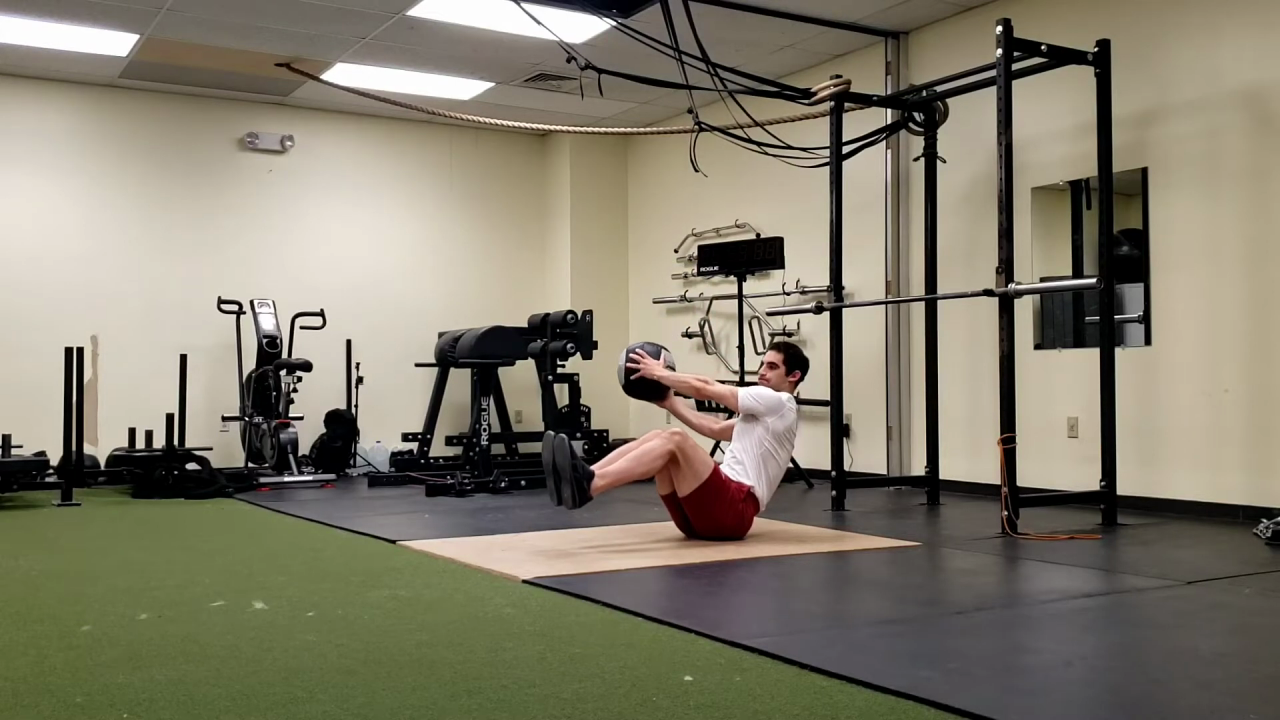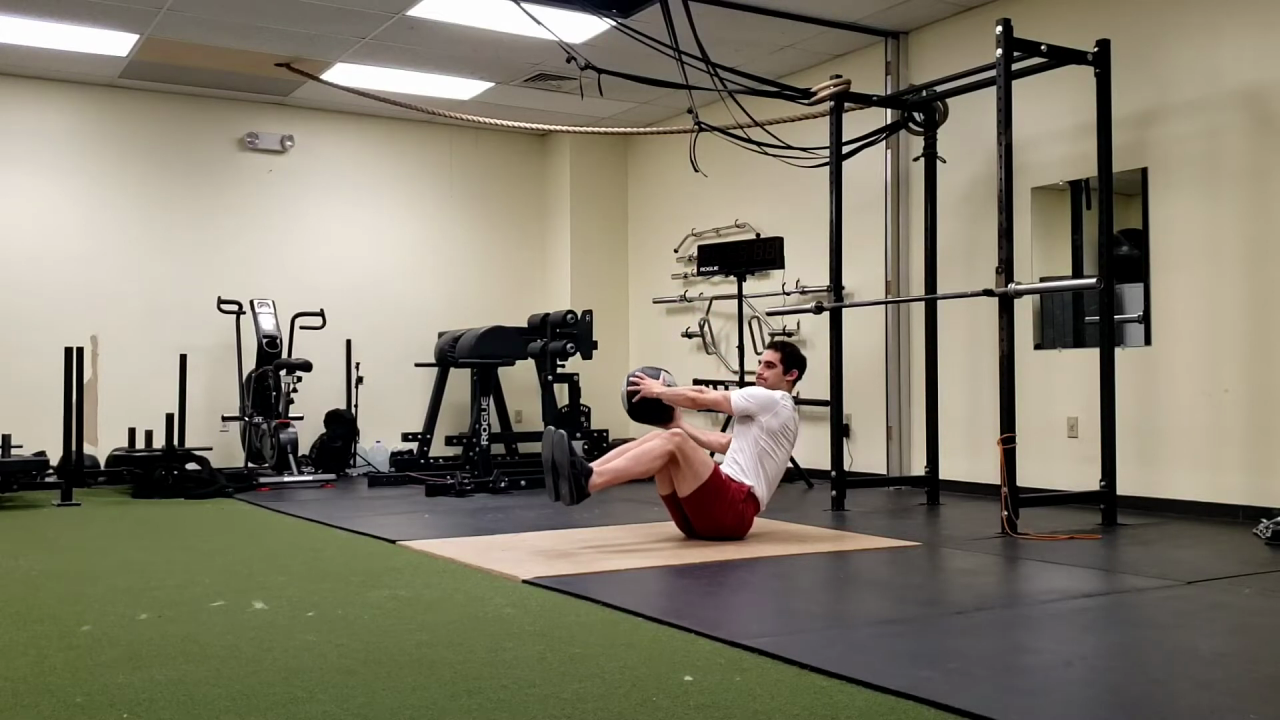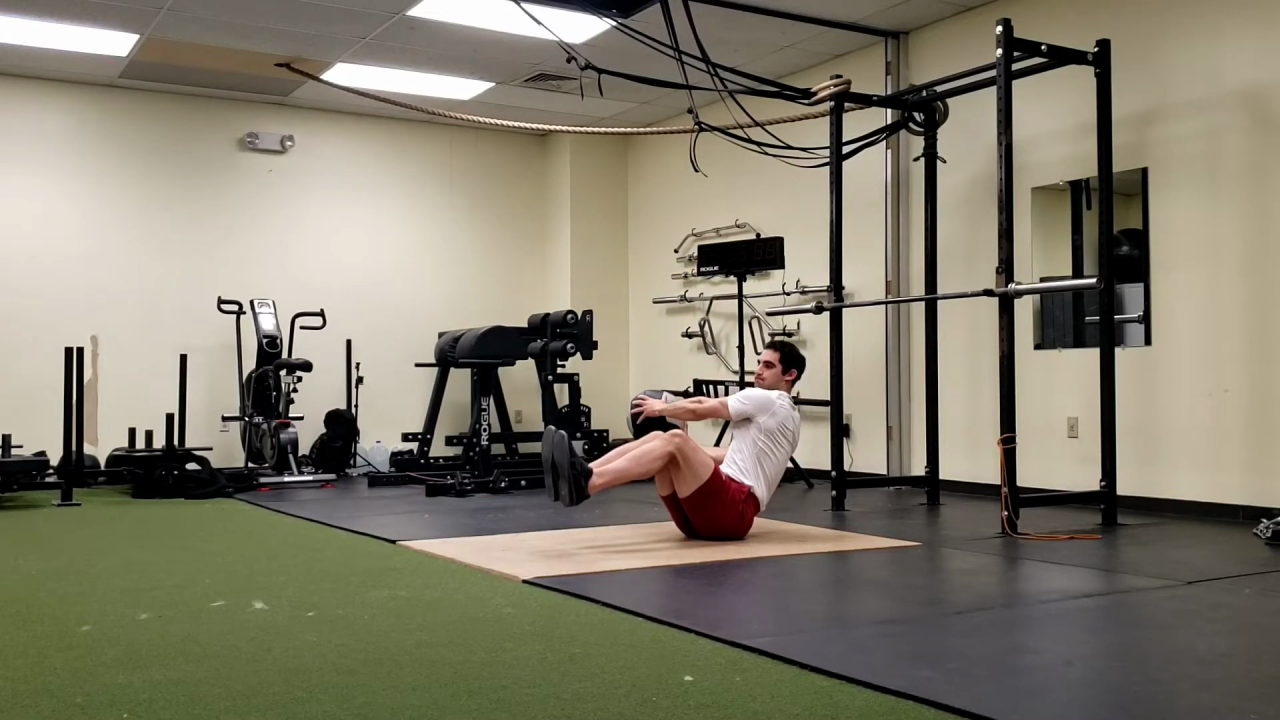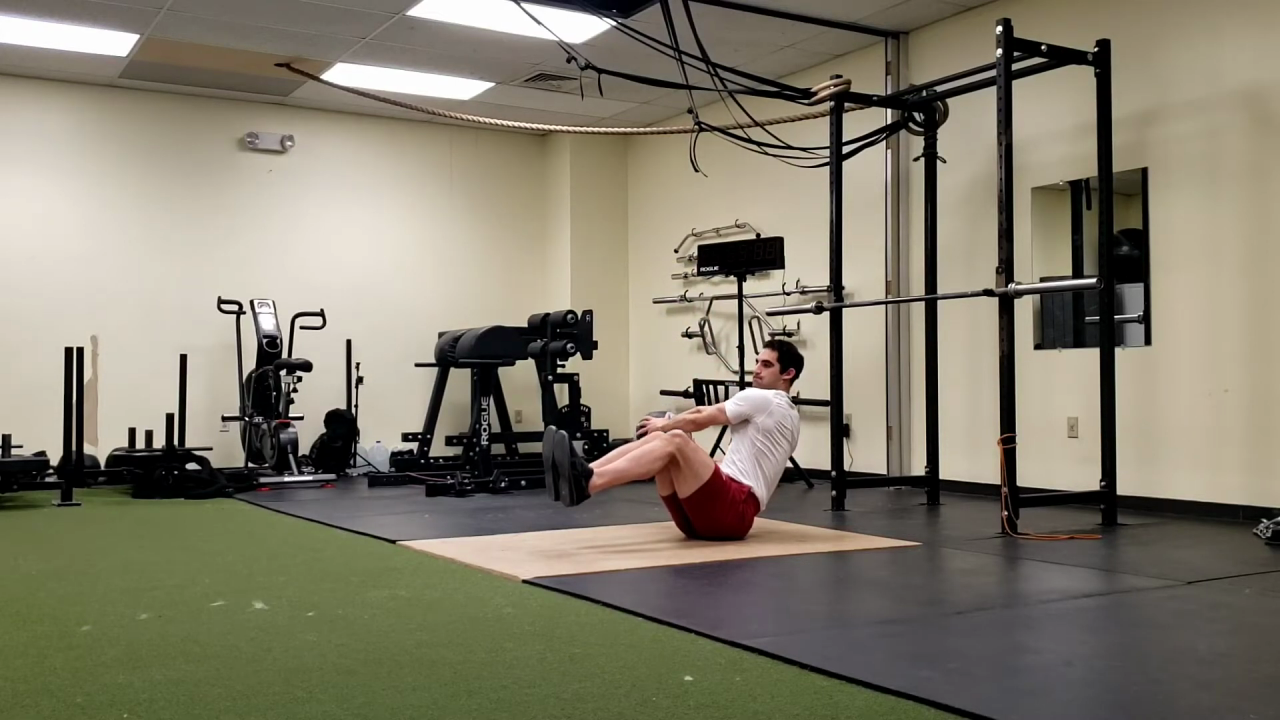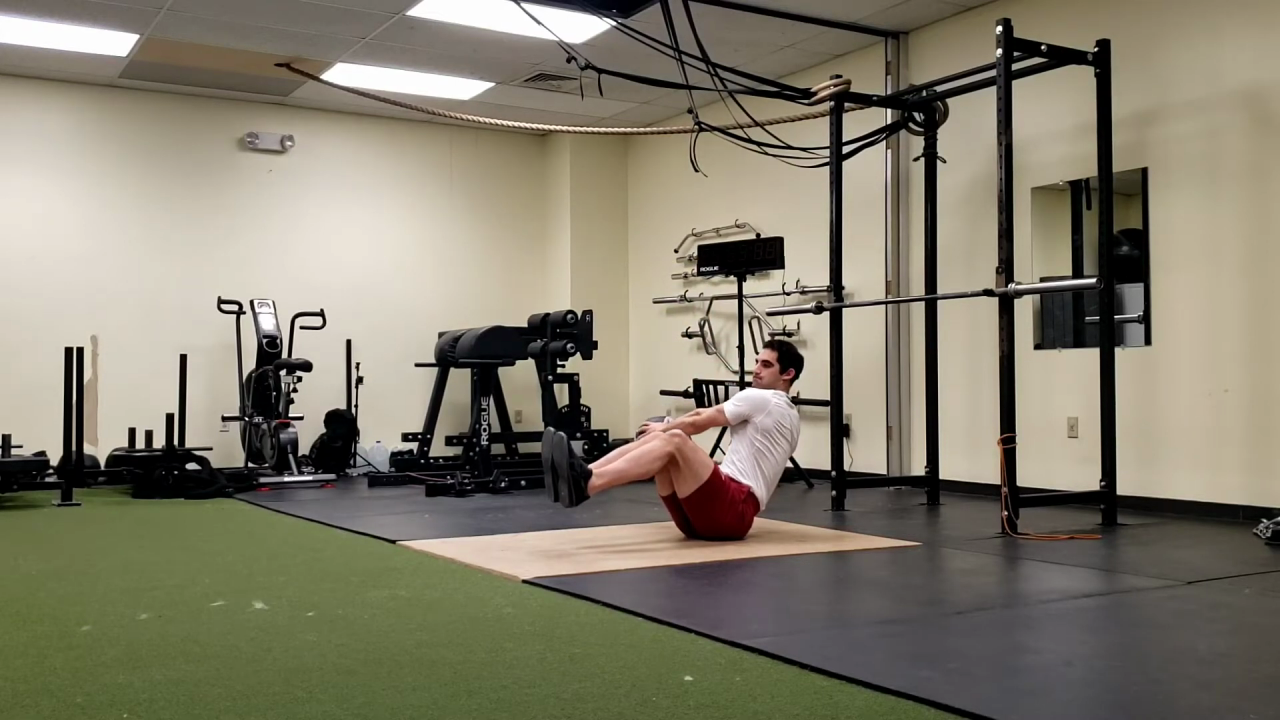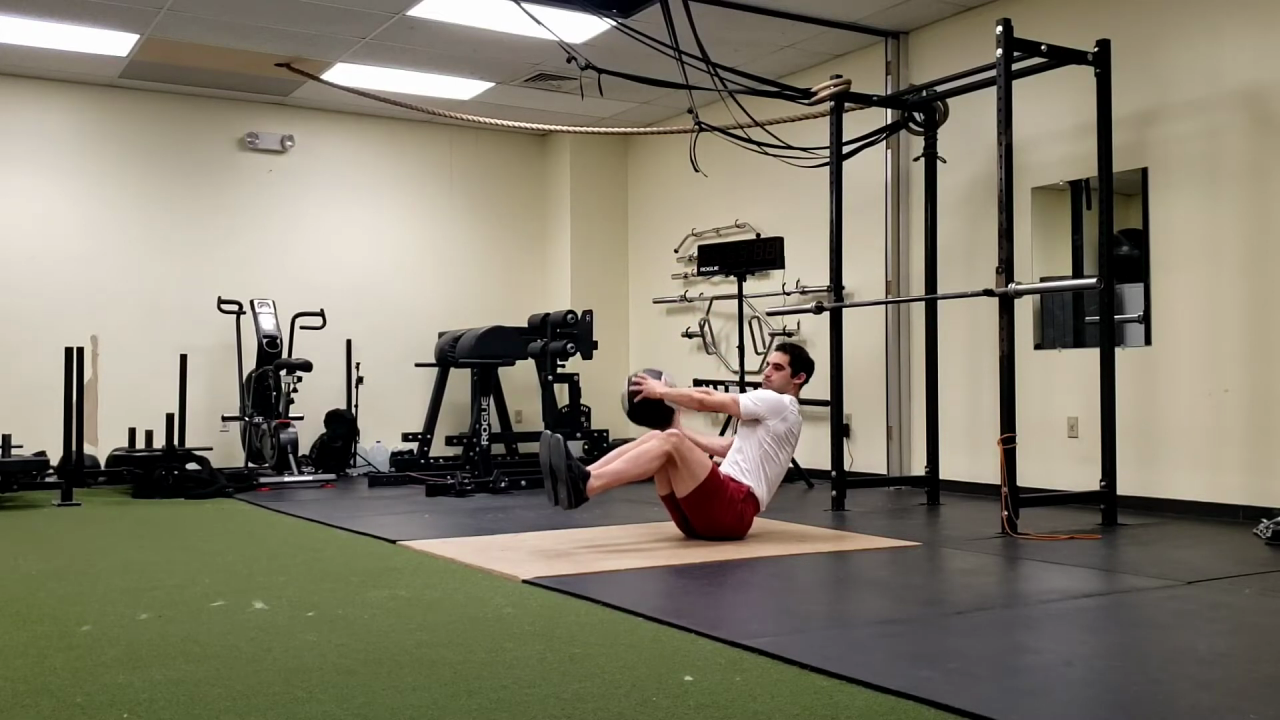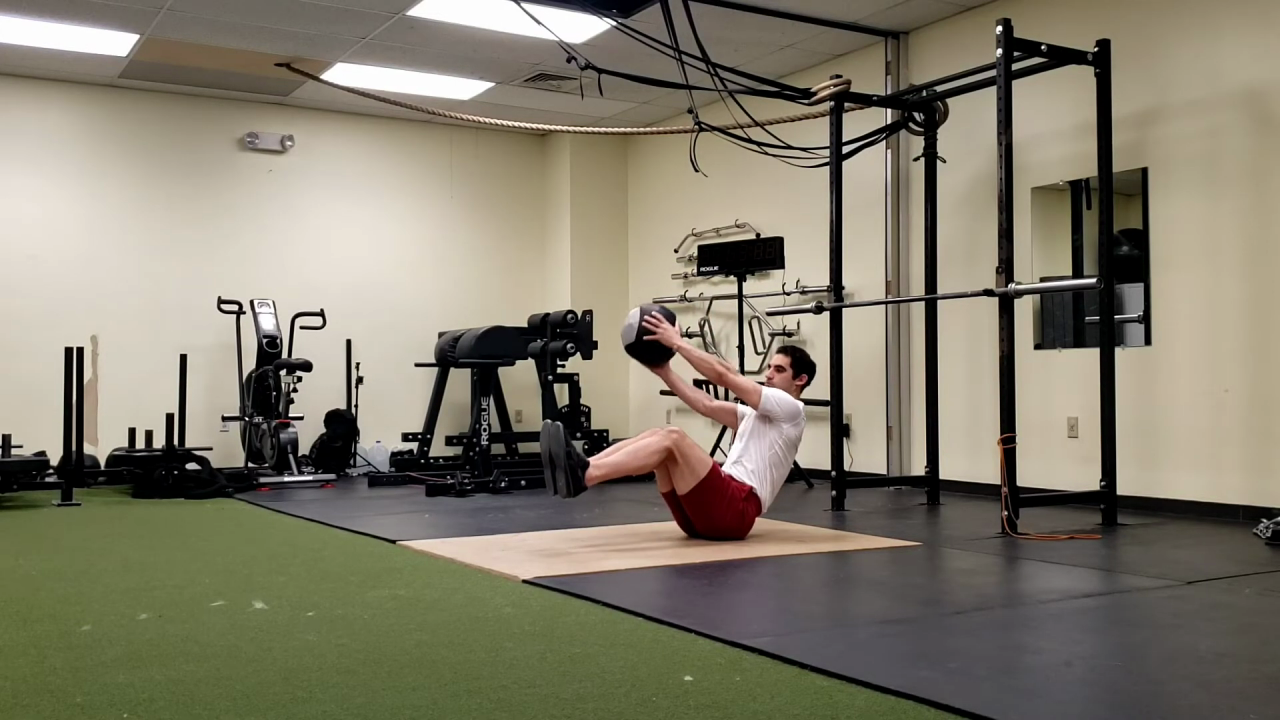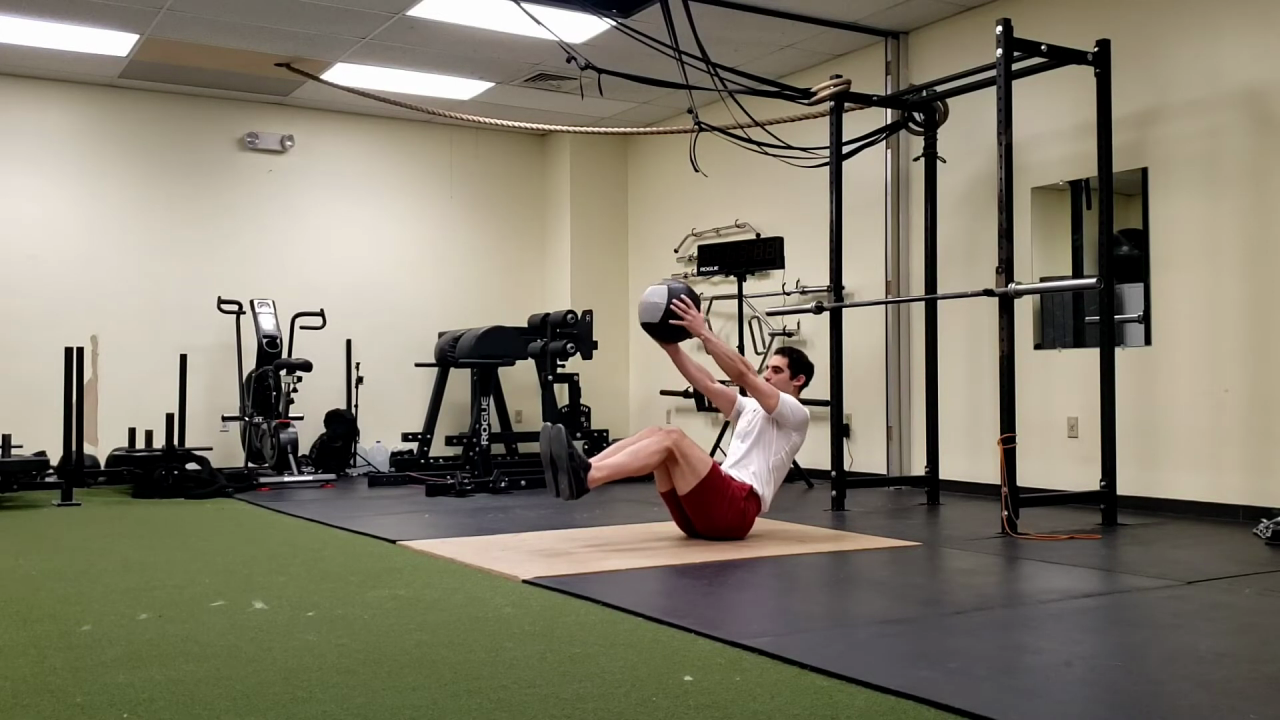
dt=0.4s
person 1, frame 1
left shoulder: (778, 403)
right shoulder: (762, 414)
left elbow: (706, 388)
right elbow: (716, 429)
left wrist: (659, 373)
right wrist: (669, 402)
left hip: (733, 510)
right hip: (704, 510)
left knee: (674, 439)
right knee: (658, 437)
left ankle: (588, 486)
right ankle: (585, 476)
person 1, frame 2
left shoulder: (773, 401)
right shoulder: (766, 412)
left elbow: (702, 397)
right elbow: (724, 444)
left wrist: (659, 391)
right wrist: (677, 424)
left hip: (733, 510)
left knee: (674, 441)
right knee: (660, 438)
left ankle: (586, 482)
right ankle: (586, 474)
person 1, frame 3
left shoulder: (768, 400)
right shoulder: (773, 412)
left elbow: (702, 408)
left wrist: (661, 408)
right wrist: (688, 451)
left hip: (733, 510)
left knee: (674, 441)
right knee: (659, 439)
left ankle: (586, 484)
right ankle: (583, 474)
person 1, frame 4
left shoulder: (764, 399)
right shoulder: (781, 414)
left elbow: (702, 418)
left wrist: (664, 424)
right wrist: (691, 461)
left hip: (733, 510)
right hip: (710, 509)
left knee: (675, 440)
right knee: (658, 440)
left ankle: (586, 484)
right ankle: (583, 474)
person 1, frame 5
left shoulder: (761, 398)
right shoulder: (783, 416)
left elbow: (700, 421)
left wrist: (663, 427)
left hip: (733, 510)
left knee: (674, 440)
right knee: (658, 440)
left ankle: (585, 484)
right ankle: (582, 475)
person 1, frame 6
left shoulder: (777, 403)
right shoulder: (771, 413)
left elbow: (707, 400)
right elbow: (724, 448)
left wrist: (661, 391)
right wrist: (676, 426)
left hip: (732, 510)
right hip: (706, 509)
left knee: (672, 441)
right knee: (657, 437)
left ankle: (584, 487)
right ankle: (581, 477)
person 1, frame 7
left shoulder: (788, 409)
right shoulder: (757, 413)
left elbow: (724, 375)
right elbow: (708, 406)
left wrist: (677, 342)
right wrist: (664, 371)
left hip: (734, 510)
right hip: (707, 508)
left knee: (673, 437)
right knee: (659, 434)
left ankle: (583, 476)
right ankle: (582, 468)
person 1, frame 8
left shoulder: (795, 416)
right shoulder: (752, 408)
left elbow: (743, 375)
right elbow: (708, 385)
left wrist: (702, 333)
right wrist: (671, 347)
left hip: (735, 509)
right hip: (706, 507)
left knee: (672, 438)
right knee: (657, 435)
left ankle: (584, 478)
right ankle: (583, 470)
